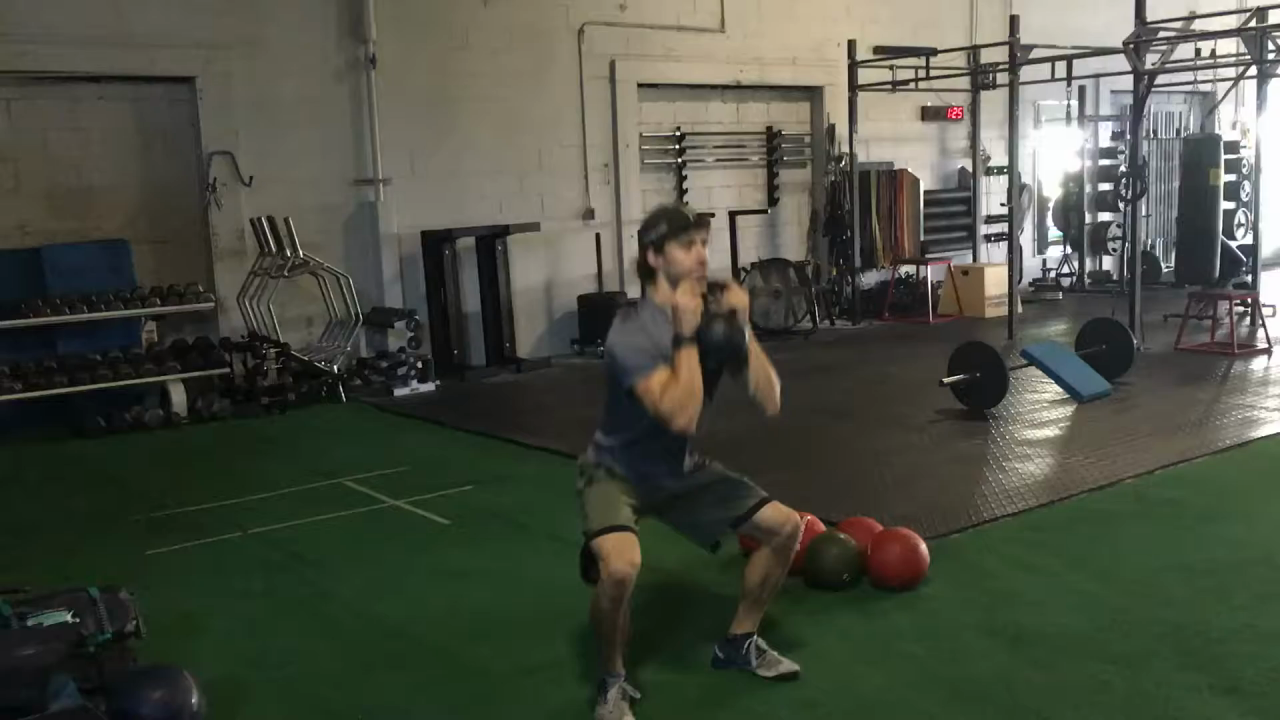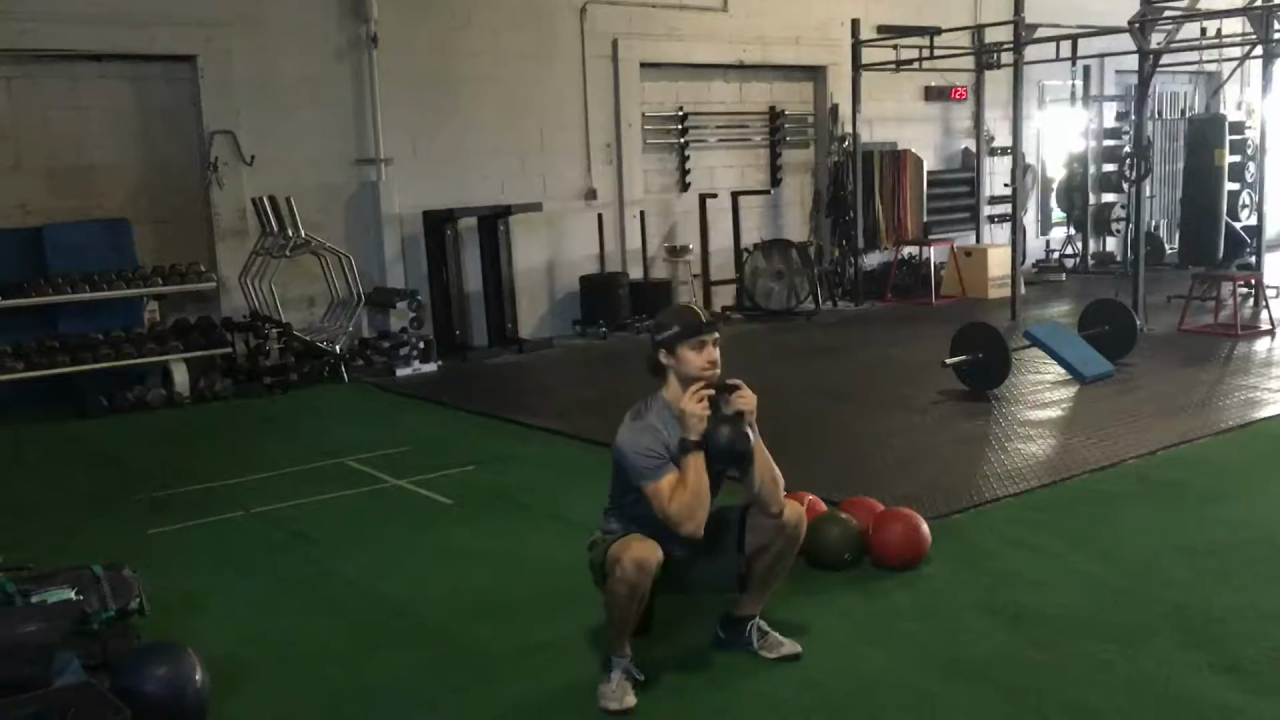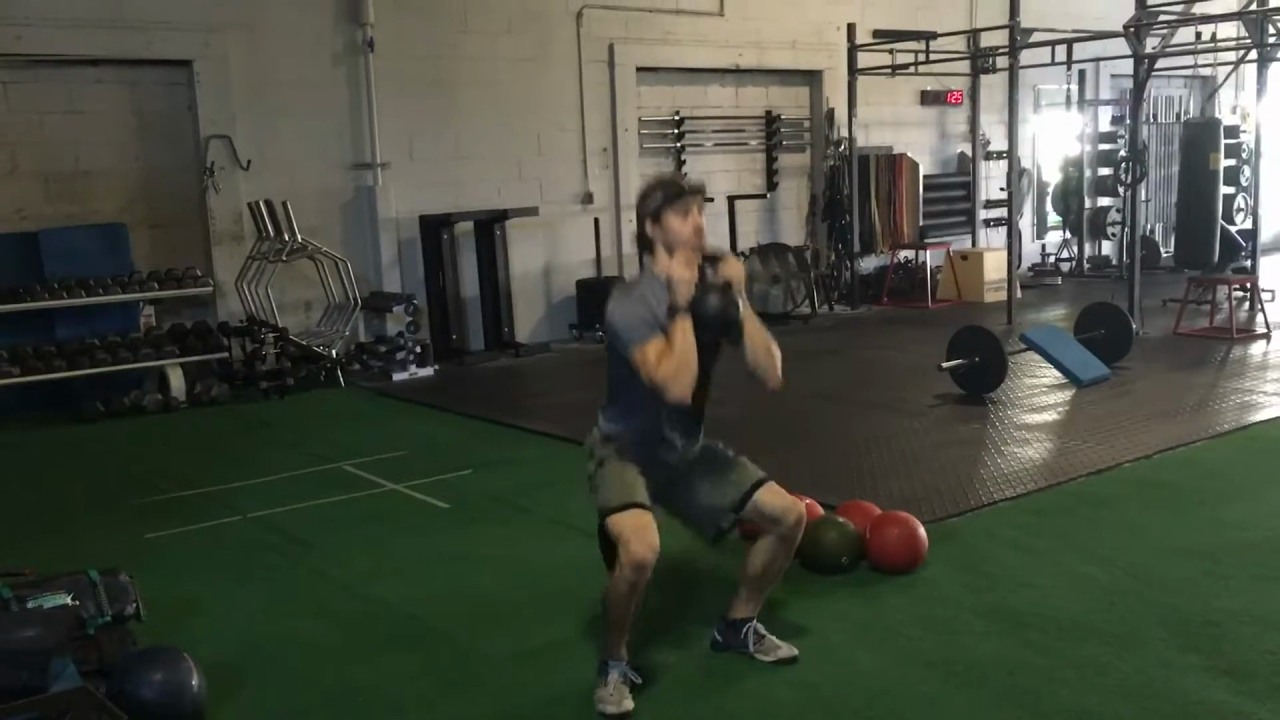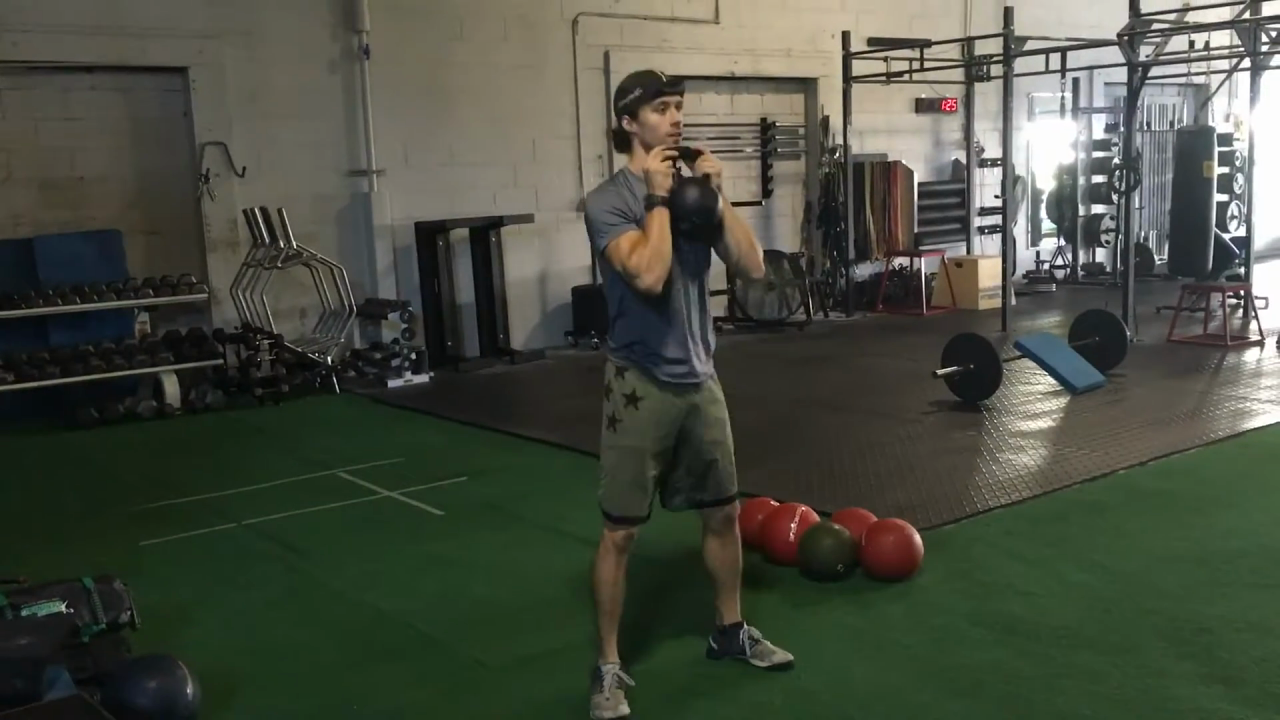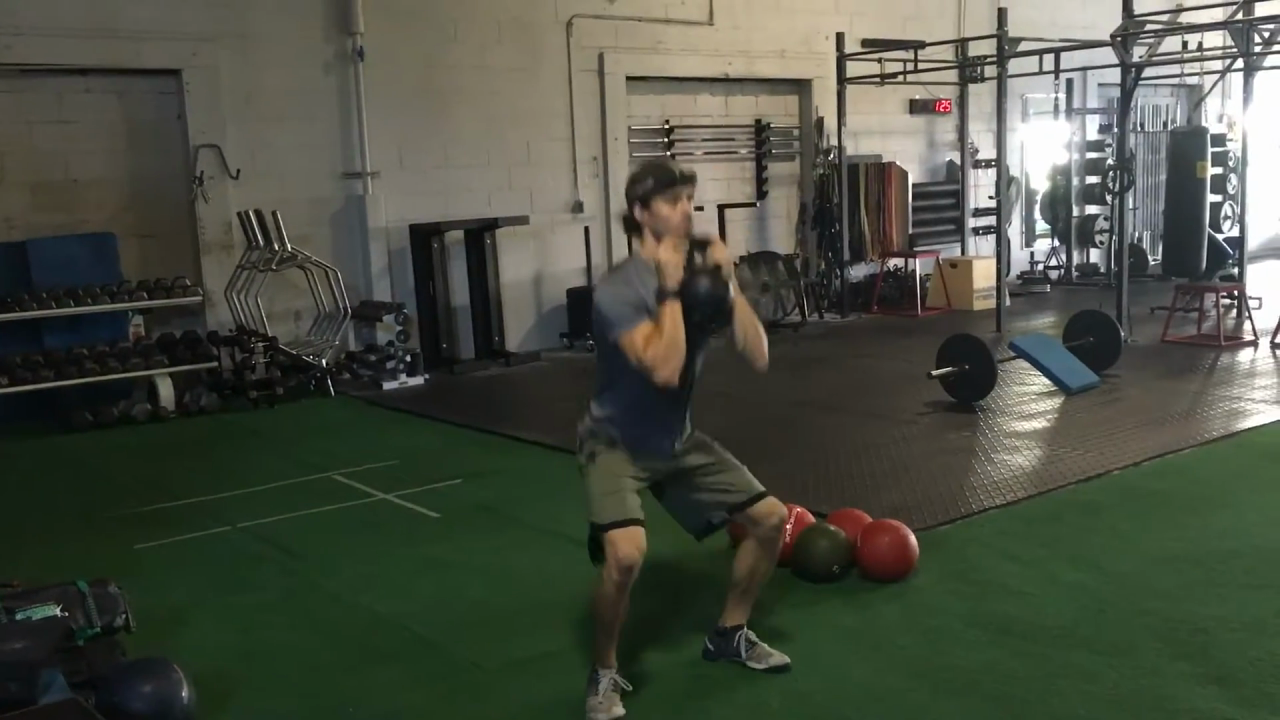
dt=0.4s
person 1, frame 1
left shoulder: (716, 316)
right shoulder: (632, 332)
left elbow: (770, 401)
right elbow: (681, 418)
left wrist: (742, 325)
right wrist: (685, 335)
left hip: (681, 471)
right hip: (616, 473)
left knee: (785, 526)
right knee: (620, 566)
left ankle: (739, 641)
person 1, frame 2
left shoulder: (727, 409)
right shoulder: (641, 432)
left elbow: (772, 501)
right elbow: (689, 522)
left wrist: (750, 427)
right wrist: (692, 438)
left hip: (693, 544)
right hip: (628, 540)
left knee: (790, 519)
right knee: (641, 558)
left ankle: (740, 623)
right ankle: (619, 662)
person 1, frame 3
left shoulder: (714, 286)
right shoulder: (632, 302)
left elbow: (771, 374)
right elbow: (676, 389)
left wrist: (738, 299)
right wrist: (681, 305)
left hip: (690, 451)
right hip: (624, 453)
left knee: (788, 517)
right knee: (639, 552)
left ankle: (738, 624)
right ankle: (614, 665)
person 1, frame 4
left shoulder: (693, 184)
right shoulder: (610, 199)
left elbow: (752, 267)
right elbow: (649, 275)
left wrist: (717, 195)
right wrist: (657, 198)
left hip: (699, 380)
right hip: (641, 385)
left knee: (723, 515)
right knee: (621, 533)
left ankle: (731, 633)
person 1, frame 5
right shoulder: (618, 289)
left elbow: (758, 357)
right elbow: (663, 370)
left wrist: (727, 283)
right wrist: (668, 289)
left hip: (678, 443)
right hip: (614, 446)
left knee: (771, 518)
right knee: (626, 553)
left ankle: (729, 636)
right ankle: (604, 673)
